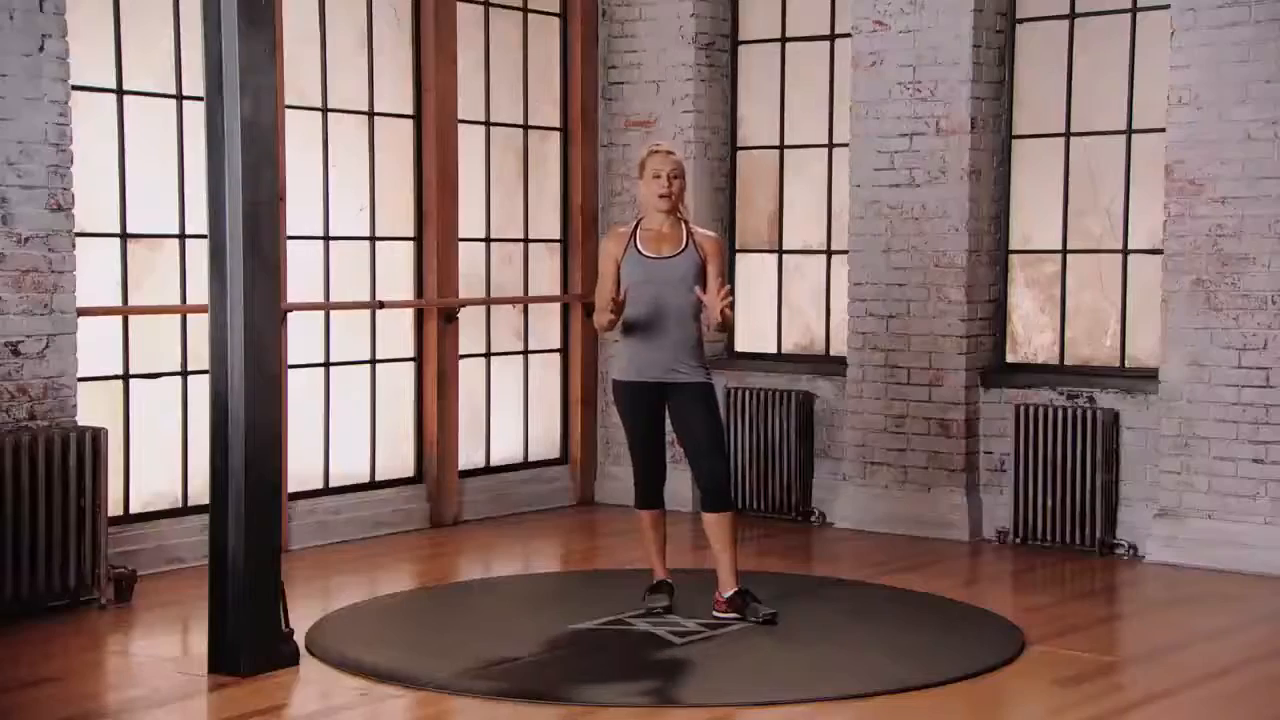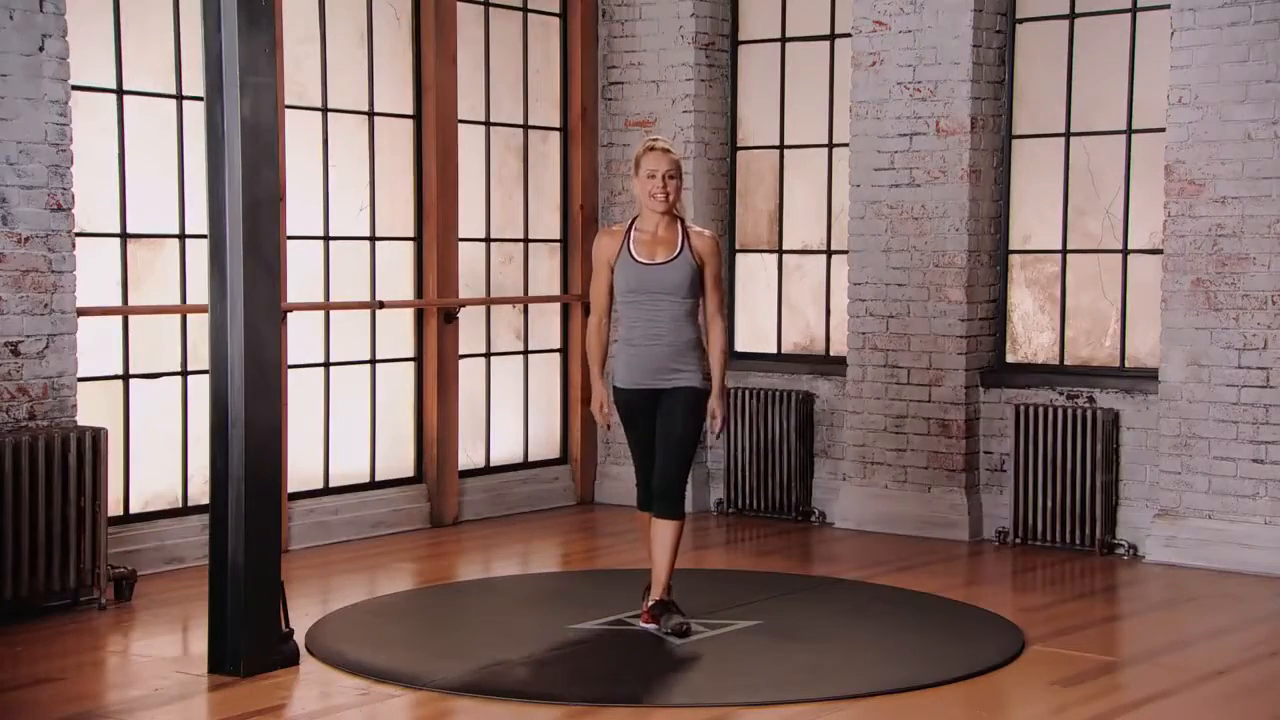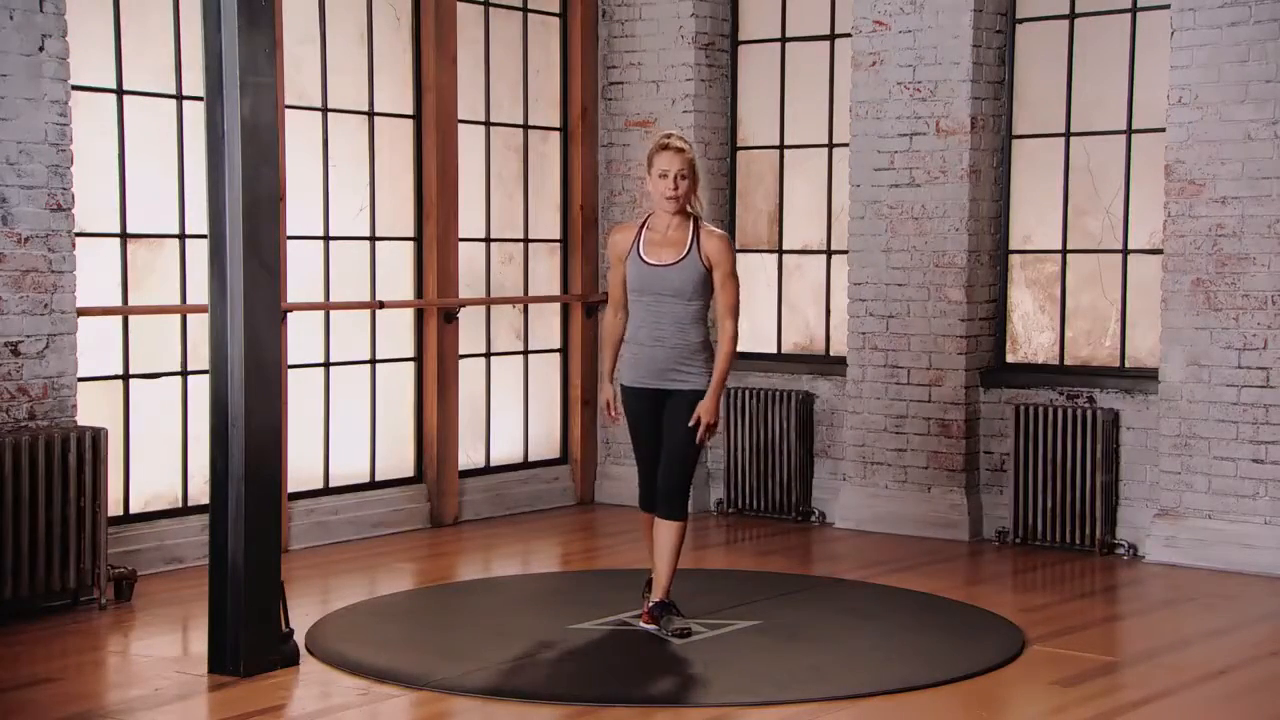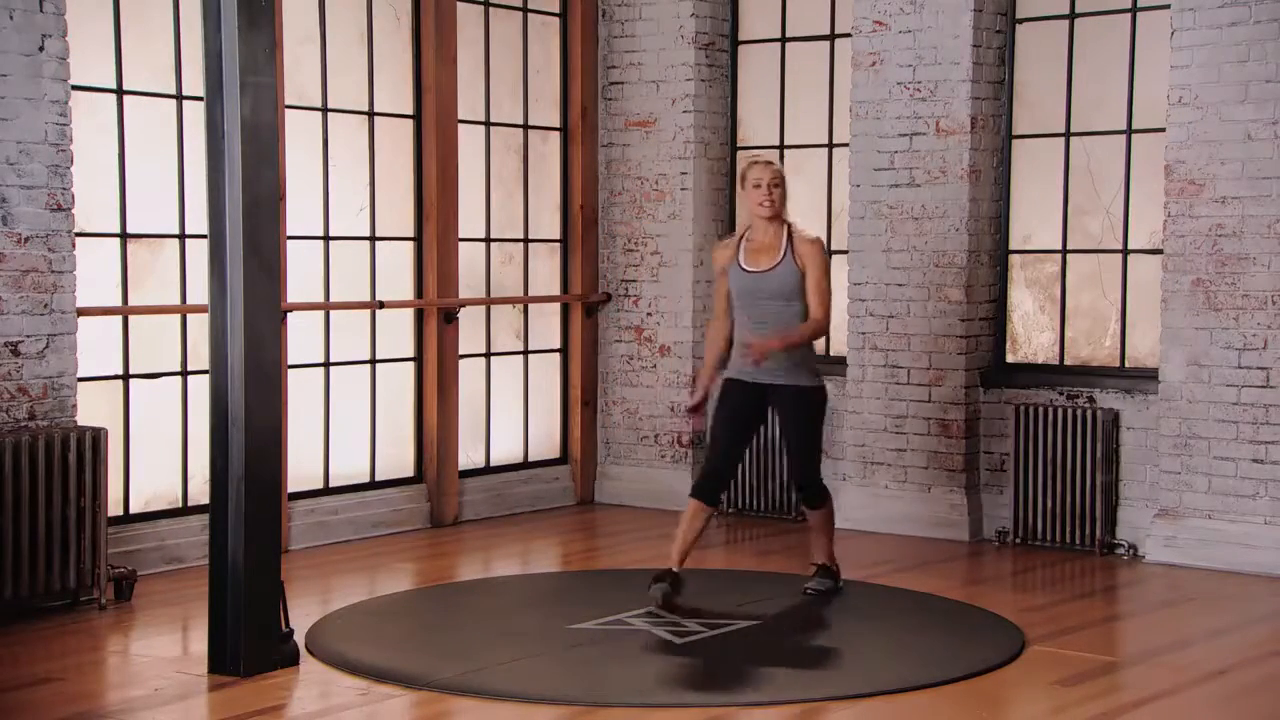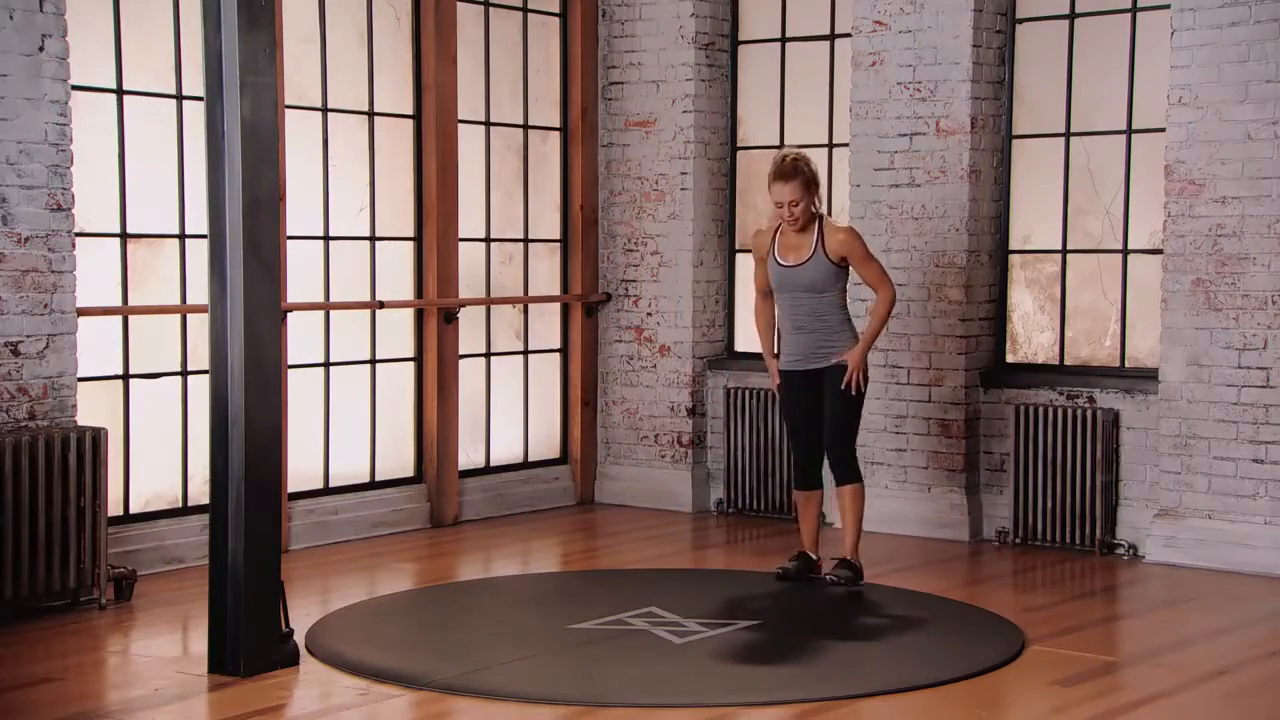
dt=1s
person 1, frame 1
left shoulder: (706, 243)
right shoulder: (617, 242)
left elbow: (718, 318)
right elbow: (598, 317)
left wrist: (719, 313)
right wrist: (610, 316)
left hip: (690, 375)
right hip: (635, 376)
left knee: (714, 475)
right knee: (648, 476)
left ankle: (729, 591)
right ankle: (660, 578)
person 1, frame 2
left shoulder: (702, 243)
right shoulder: (610, 243)
left elbow: (714, 320)
right elbow: (599, 319)
left wrist: (718, 389)
right wrist: (596, 383)
left hip: (685, 381)
right hip: (632, 380)
left knee: (670, 485)
right knee: (648, 483)
left ankle: (657, 599)
right ankle: (658, 581)
person 1, frame 3
left shoulder: (713, 243)
right shoulder: (623, 239)
left elbow: (727, 324)
right elbow: (615, 312)
left wrist: (713, 394)
right wrist: (606, 378)
left hip: (690, 383)
right hip: (639, 381)
left knee: (673, 488)
right knee: (650, 484)
left ankle: (658, 600)
right ankle: (656, 576)
person 1, frame 4
left shoulder: (806, 247)
right shoulder: (727, 252)
left elbow: (819, 320)
right elbow: (722, 323)
left wrist: (777, 343)
right wrist: (703, 384)
left hip: (797, 380)
right hip: (742, 379)
left knee: (804, 478)
right knee: (714, 473)
left ankle: (825, 563)
right ankle: (671, 569)
person 1, frame 5
left shoulder: (840, 238)
right shoulder: (763, 242)
left elbow: (885, 293)
left wrist: (862, 348)
right wrist: (770, 356)
left hip: (840, 363)
right hip: (794, 366)
left knee: (839, 450)
right knee: (804, 459)
left ankle: (849, 557)
right ankle: (808, 554)
